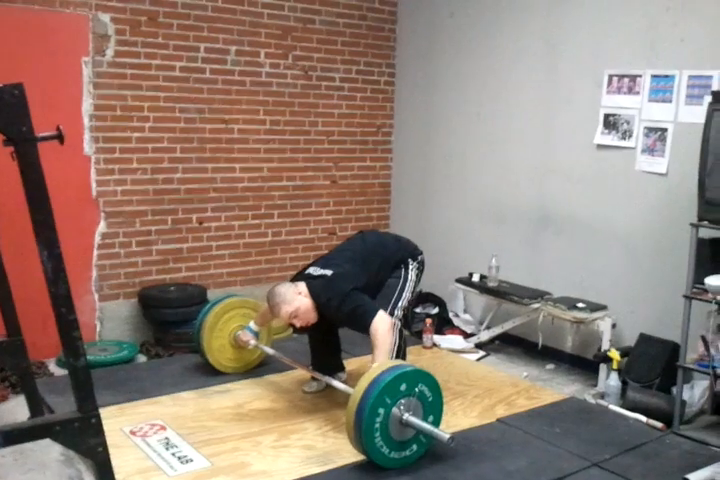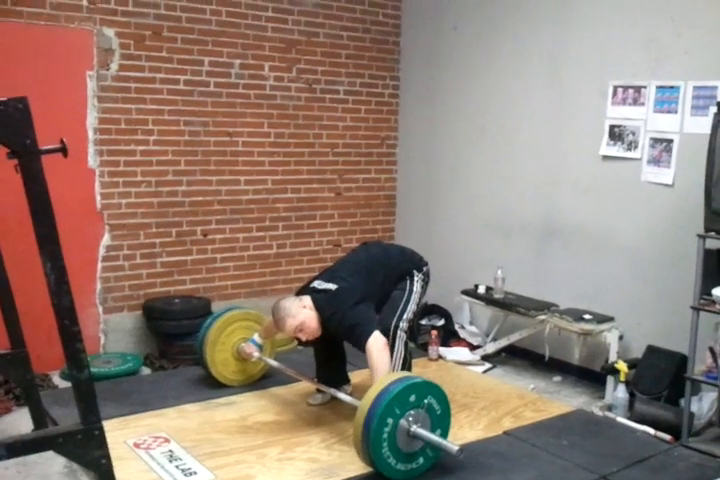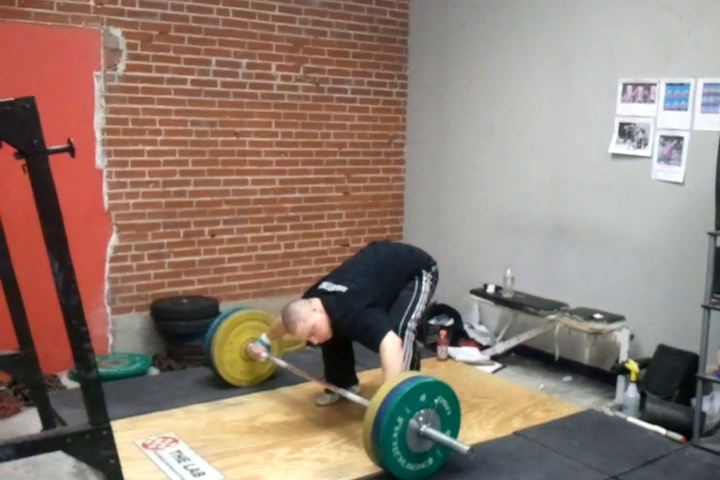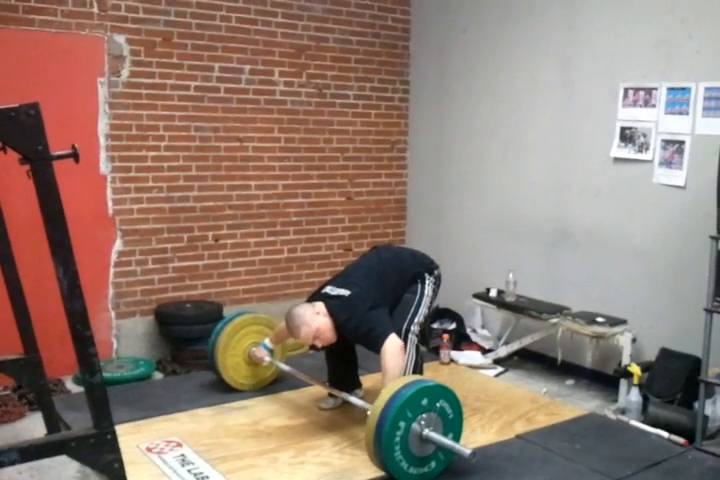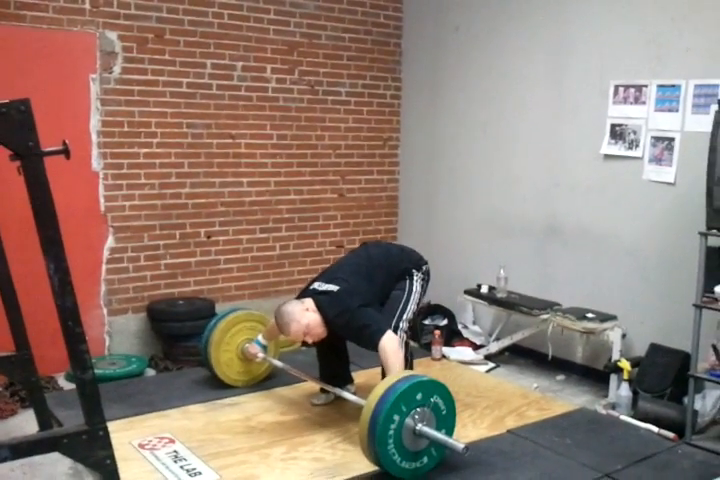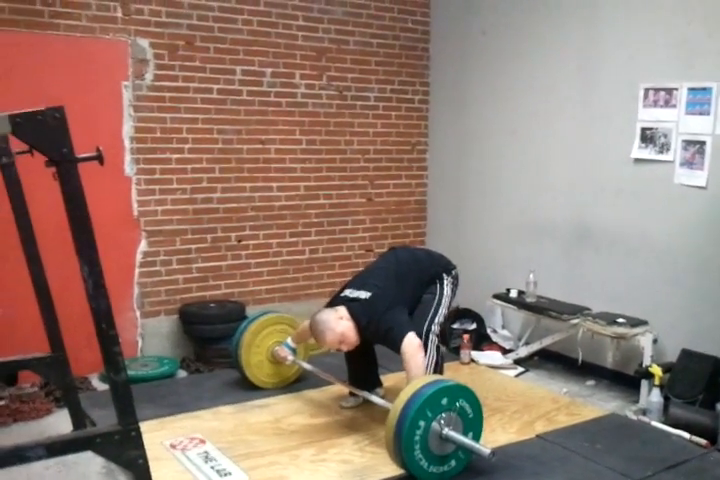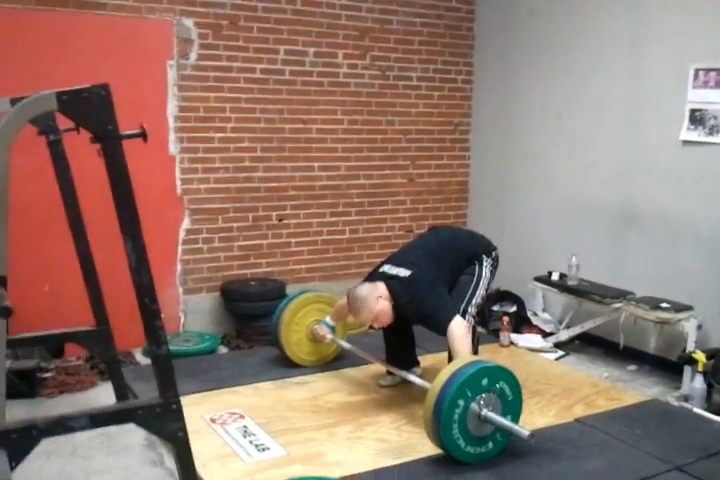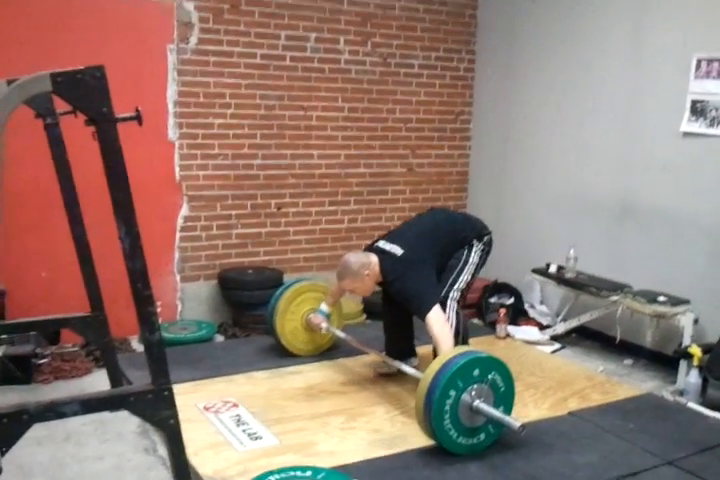
dt=0.4s
person 1, frame 1
left shoulder: (334, 295)
right shoulder: (297, 286)
left elbow: (384, 322)
right elbow: (274, 305)
right wrist: (252, 328)
left hip: (403, 260)
right hip: (367, 254)
left knee: (389, 314)
right knee: (320, 317)
right ankle: (330, 371)
person 1, frame 2
left shoulder: (338, 309)
right shoulder: (302, 300)
left elbow: (378, 344)
right elbow: (279, 319)
right wrist: (256, 341)
left hip: (409, 271)
right hip: (372, 264)
left knee: (392, 329)
right knee: (326, 328)
right ankle: (335, 384)
person 1, frame 3
left shoulder: (349, 310)
right shoulder: (311, 302)
left elbow: (392, 344)
right elbow: (288, 319)
right wrist: (263, 341)
left hip: (417, 270)
right hip: (381, 263)
left knee: (401, 329)
right knee: (335, 329)
right ankle: (343, 384)
person 1, frame 4
left shoulder: (353, 314)
right shoulder: (313, 307)
left elbow: (394, 346)
right elbow: (291, 323)
right wrist: (267, 346)
left hip: (420, 274)
left knee: (403, 333)
right knee: (338, 334)
right ankle: (347, 388)
person 1, frame 5
left shoulder: (343, 309)
right shoulder: (304, 304)
left elbow: (390, 342)
right elbow: (281, 320)
right wrist: (259, 342)
left hip: (408, 270)
right hip: (372, 265)
left knee: (393, 329)
right knee: (328, 330)
right ankle: (338, 384)
person 1, frame 6
left shoulder: (375, 314)
right shoulder: (336, 309)
left elbow: (413, 346)
right elbow: (311, 325)
right wrist: (289, 345)
left hip: (437, 275)
right hip: (401, 266)
left knee: (424, 334)
right knee: (359, 334)
right ankle: (367, 387)
person 1, frame 7
left shoulder: (416, 294)
right shoulder: (373, 286)
left elbow: (459, 328)
right elbow: (350, 302)
right wrist: (328, 323)
left hip: (478, 257)
right hip: (441, 247)
left knee: (460, 315)
right knee: (396, 314)
right ankle: (404, 366)
person 1, frame 8
left shoulder: (404, 274)
right shoulder: (369, 258)
left elbow: (436, 318)
right elbow: (343, 281)
right wrist: (323, 311)
left hip: (471, 240)
right hip: (437, 233)
left knee: (446, 299)
right knee: (393, 296)
right ankle: (402, 356)
